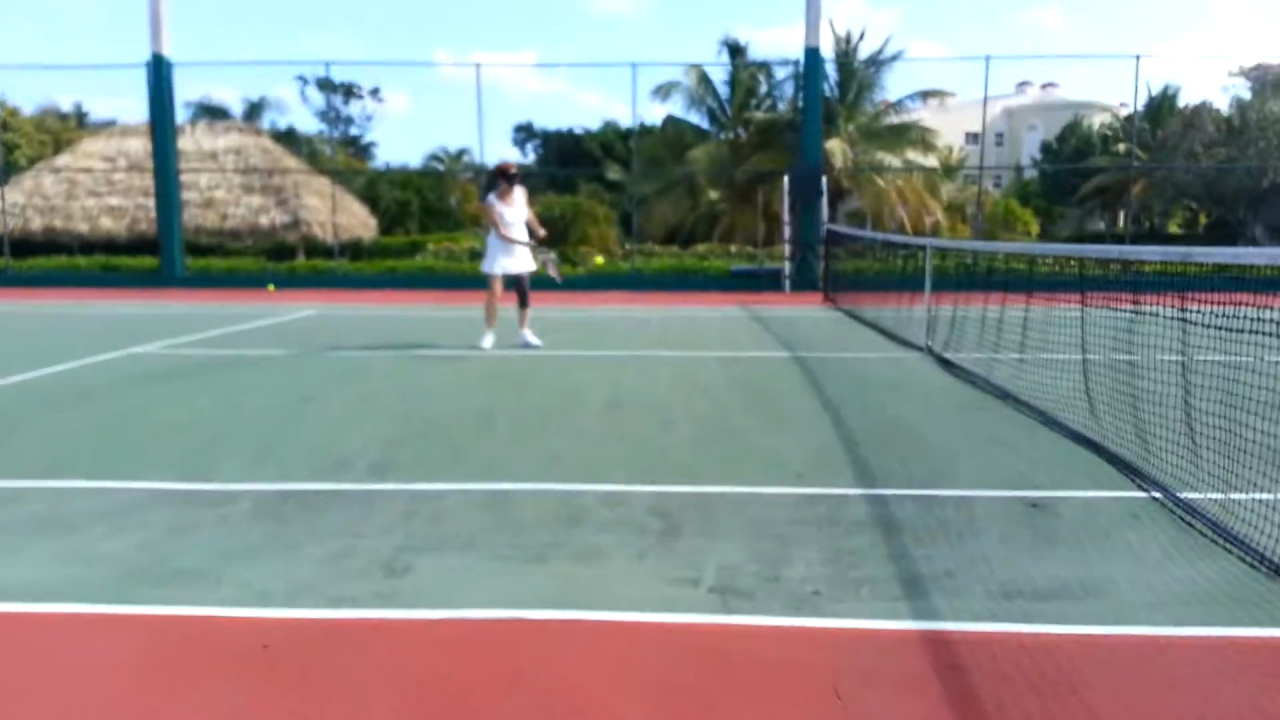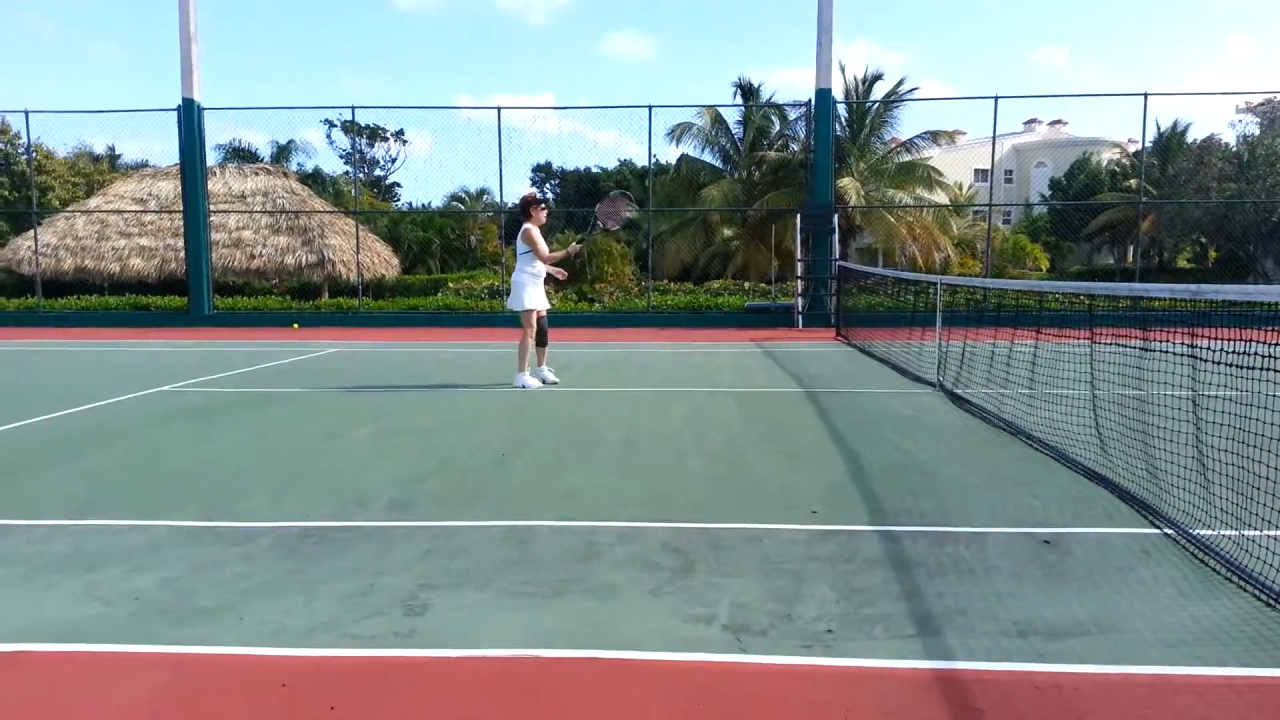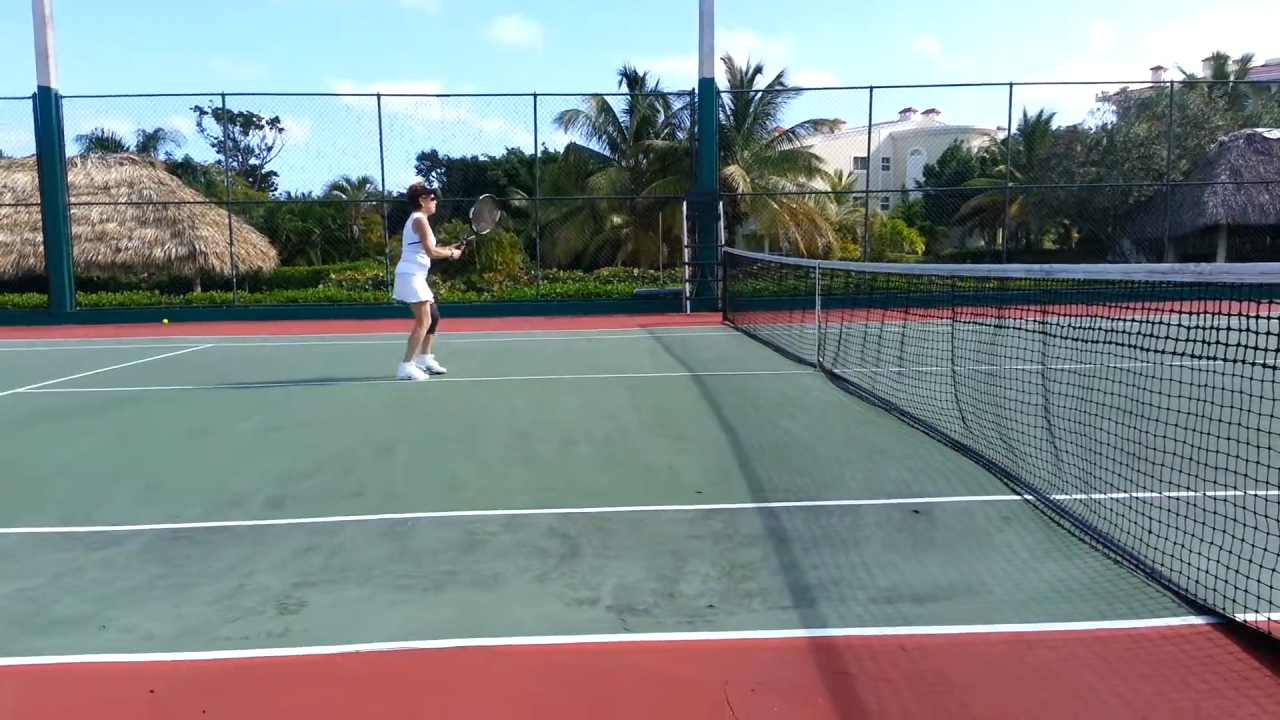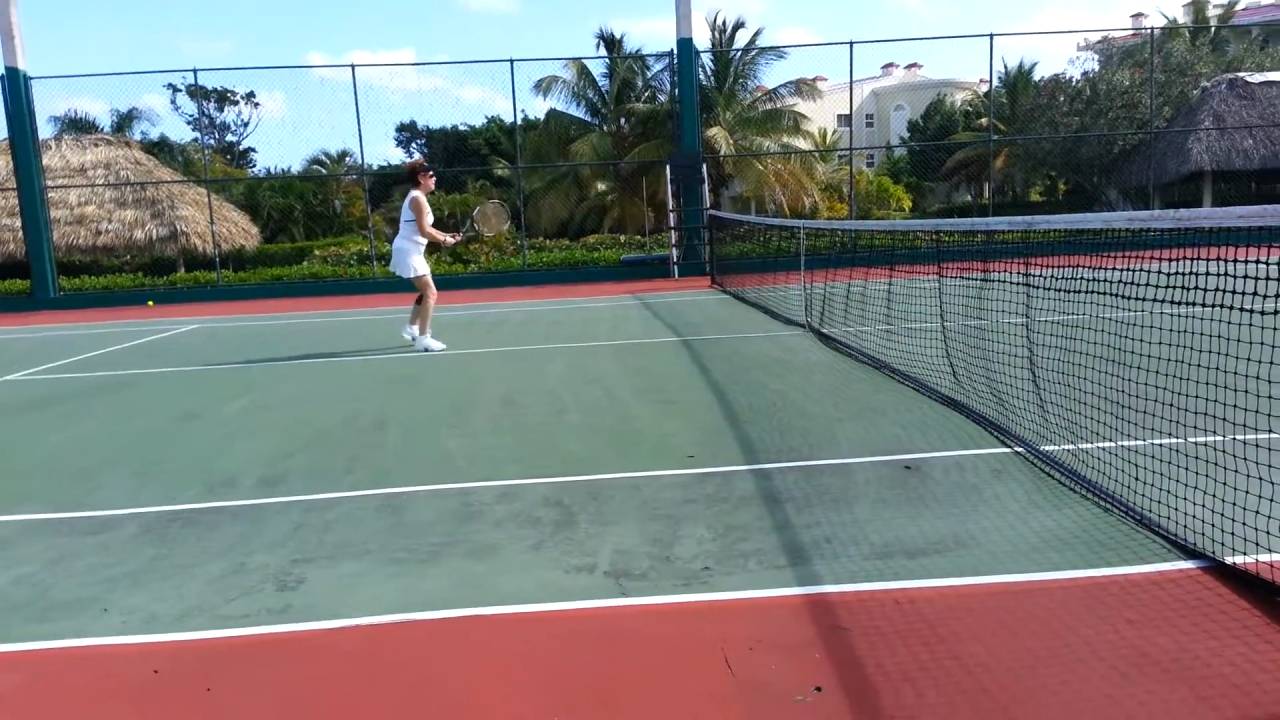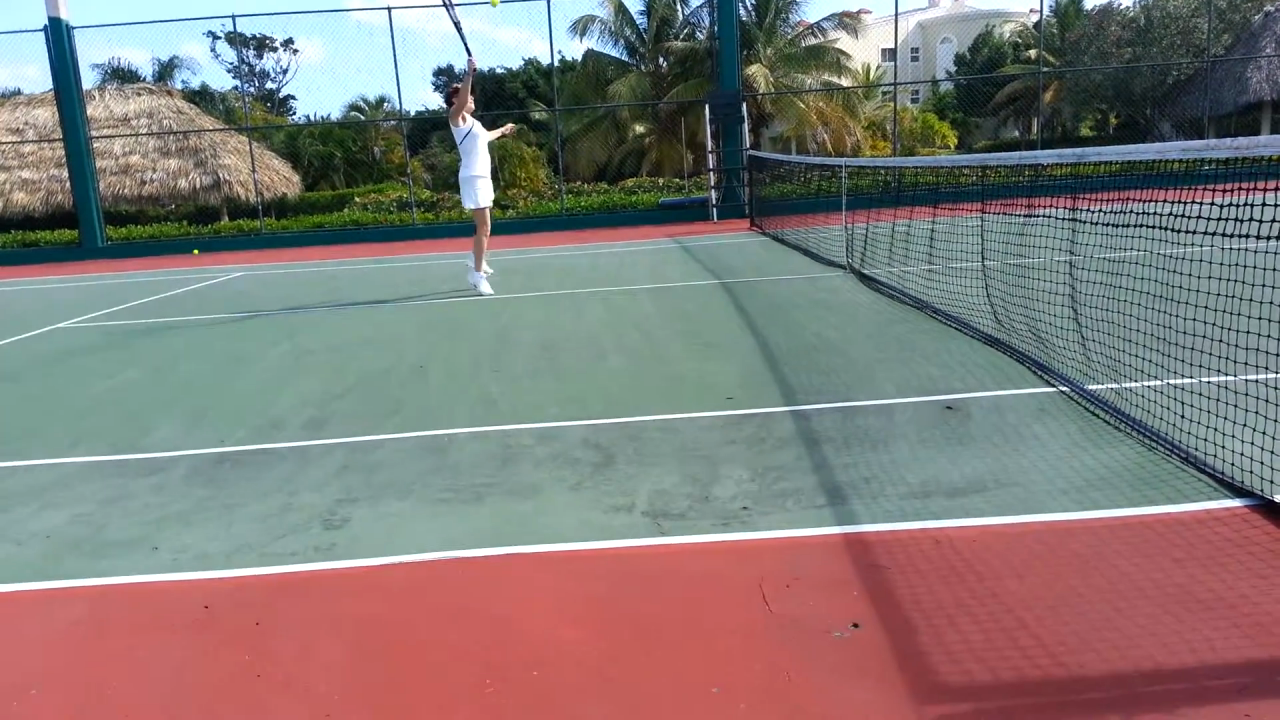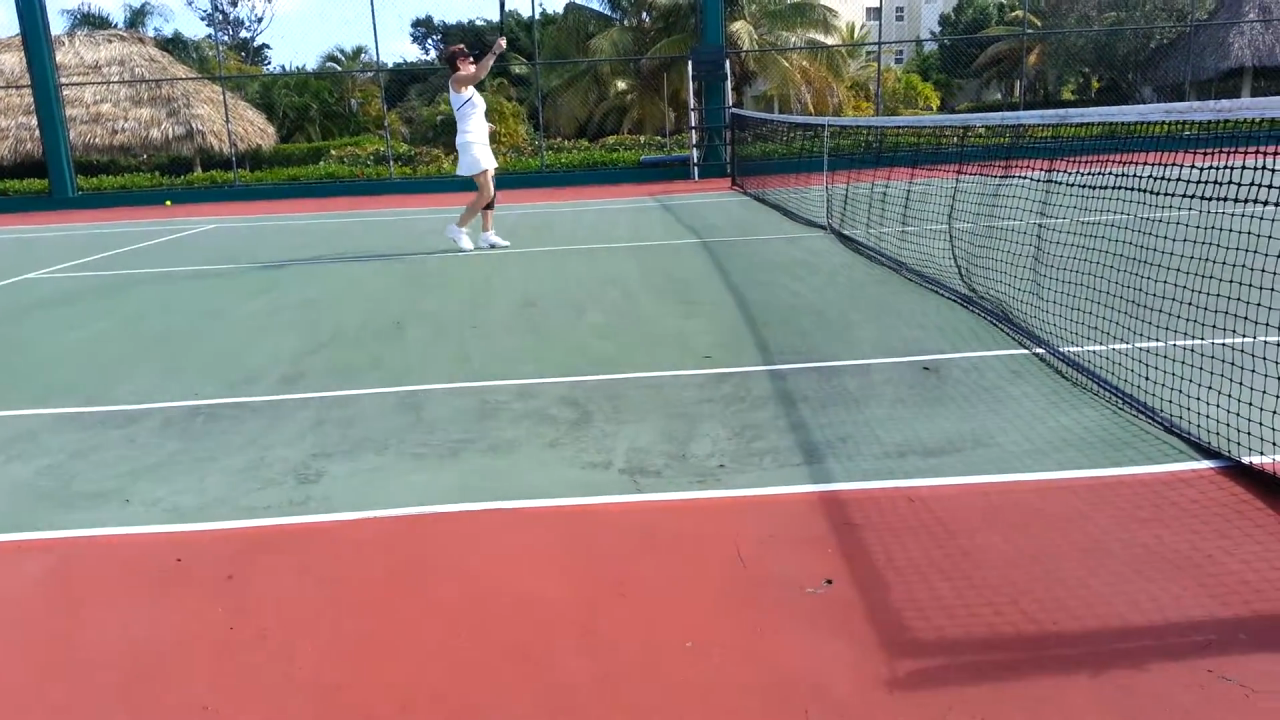
dt=0.7s
person 1, frame 1
left shoulder: (522, 192)
right shoulder: (492, 202)
right elbow: (501, 232)
left wrist: (537, 229)
right wrist: (521, 241)
left hip: (520, 250)
right hip: (500, 250)
left knee: (524, 291)
right knee: (494, 292)
left ankle: (525, 332)
right ankle: (489, 334)
person 1, frame 2
left shoulder: (534, 230)
right shoulder: (529, 231)
right elbow: (544, 257)
left wrist: (552, 269)
right wrist: (568, 251)
left hip: (535, 285)
right hip: (525, 285)
left knee: (542, 329)
right knee: (529, 331)
left ankle: (541, 369)
right ankle: (522, 375)
person 1, frame 3
left shoulder: (418, 220)
right shoulder: (420, 220)
left elbow: (426, 250)
right elbow: (431, 251)
left wrist: (448, 248)
right wrist: (452, 253)
left hip: (415, 277)
right hip: (411, 276)
left knee: (433, 317)
right knee: (424, 322)
left ankle: (425, 358)
right ankle: (407, 365)
person 1, frame 4
left shoulder: (418, 197)
right shoulder: (418, 199)
left elbow: (425, 228)
right elbow: (425, 232)
left wrist: (447, 235)
right wrist: (444, 240)
left hip: (411, 251)
right hip: (408, 251)
left knee: (426, 291)
right knee: (431, 293)
left ankle: (412, 328)
right ankle: (424, 338)
person 1, frame 5
left shoulder: (469, 120)
right shoulder: (456, 115)
left elbow: (484, 137)
right elbow: (463, 97)
left wrist: (502, 130)
right wrist: (469, 73)
left hip: (481, 177)
right hip: (474, 178)
left knee: (484, 225)
right knee: (484, 227)
left ankle: (477, 260)
right ankle: (477, 274)
person 1, frame 6
left shoulder: (465, 86)
right shoulder: (457, 79)
right elbow: (479, 75)
left wrist: (483, 124)
right wrist: (494, 51)
left hip: (480, 144)
right hip: (471, 144)
left knee: (490, 191)
right knee: (486, 193)
left ankle: (487, 235)
right ankle: (458, 228)
